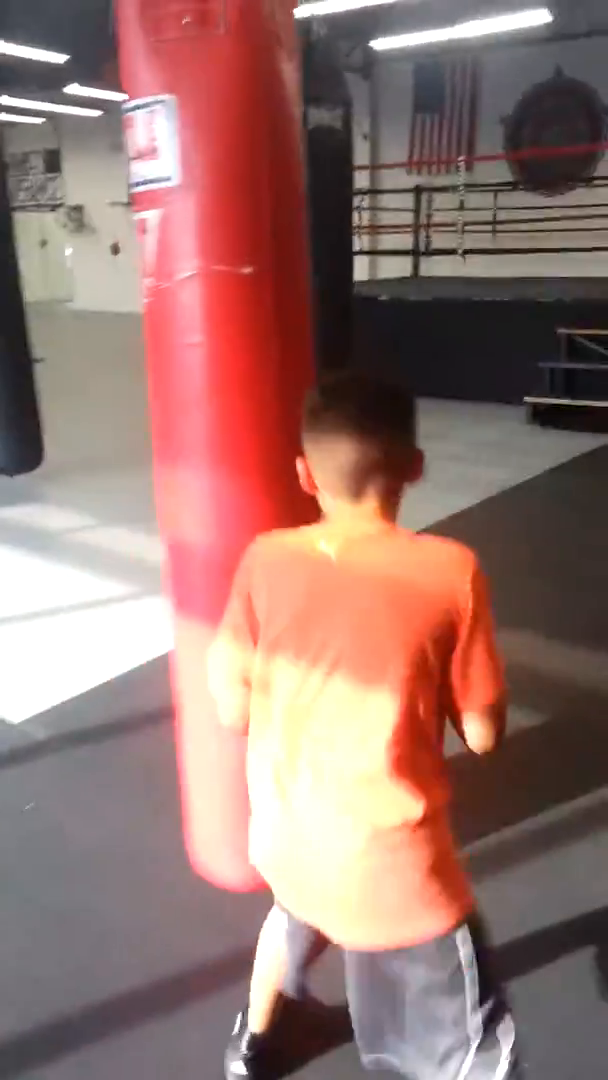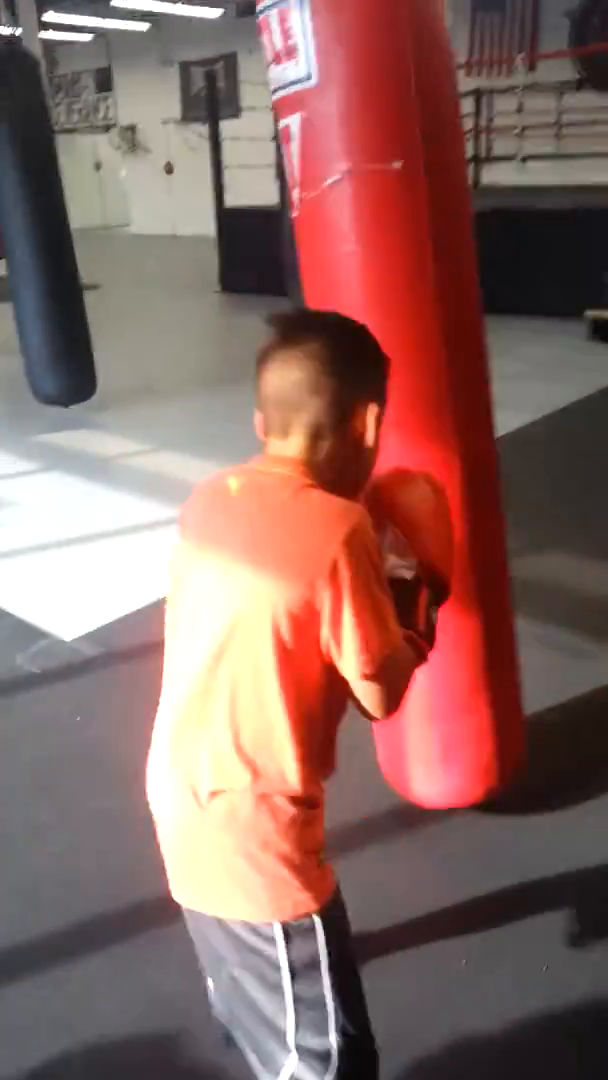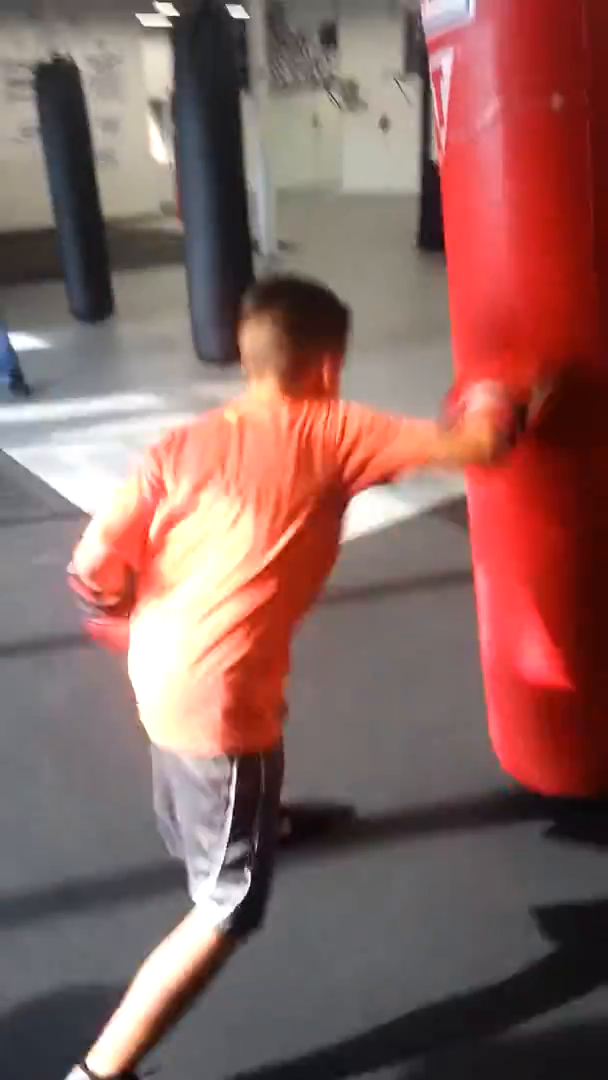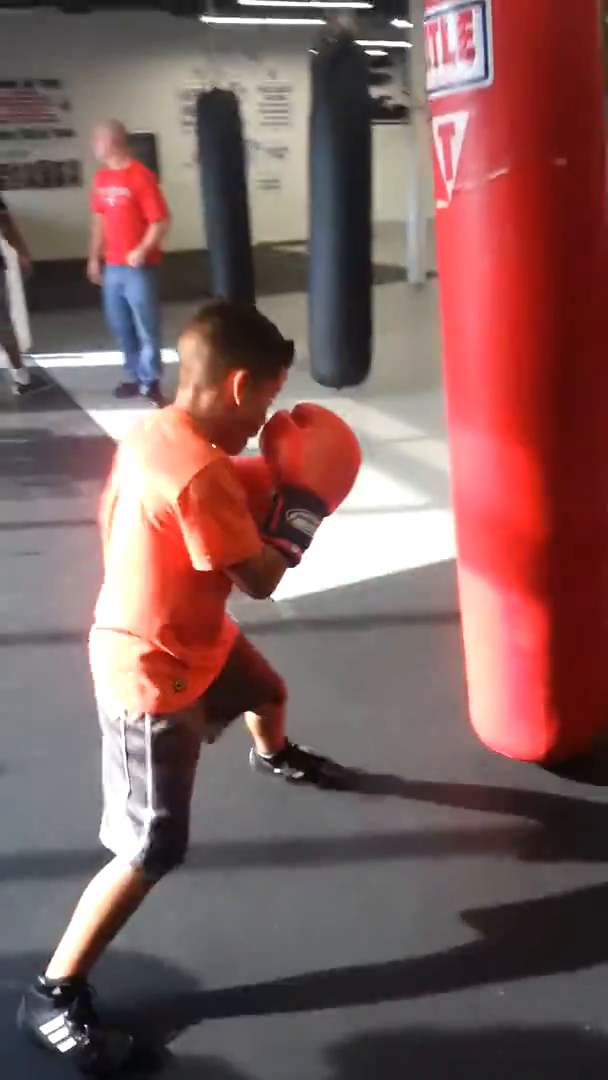
dt=0.7s
person 1, frame 1
left shoulder: (265, 563)
right shoulder: (451, 574)
left elbow: (233, 703)
right elbow: (485, 734)
left hip: (286, 836)
right hip: (394, 867)
left knee: (292, 918)
person 1, frame 2
left shoulder: (210, 500)
right shoulder: (336, 529)
right elbow: (380, 695)
right wrist: (415, 618)
left hip: (184, 792)
right hip: (246, 830)
left ankle: (236, 971)
person 1, frame 3
left shoulder: (180, 444)
right shoulder: (331, 431)
left elbow: (97, 565)
right elbow: (473, 446)
left wrist: (124, 612)
right wrist: (496, 407)
left hip: (159, 662)
right hip: (217, 696)
right knee: (229, 909)
left ankle: (261, 818)
person 1, frame 4
left shoulder: (154, 436)
right shoulder: (197, 470)
right elbow: (260, 579)
left wrist: (250, 496)
right wrist: (301, 502)
left hip: (195, 642)
right hip: (150, 674)
left knee: (268, 694)
right knee: (148, 849)
left ankle: (273, 757)
right ankle: (54, 996)
